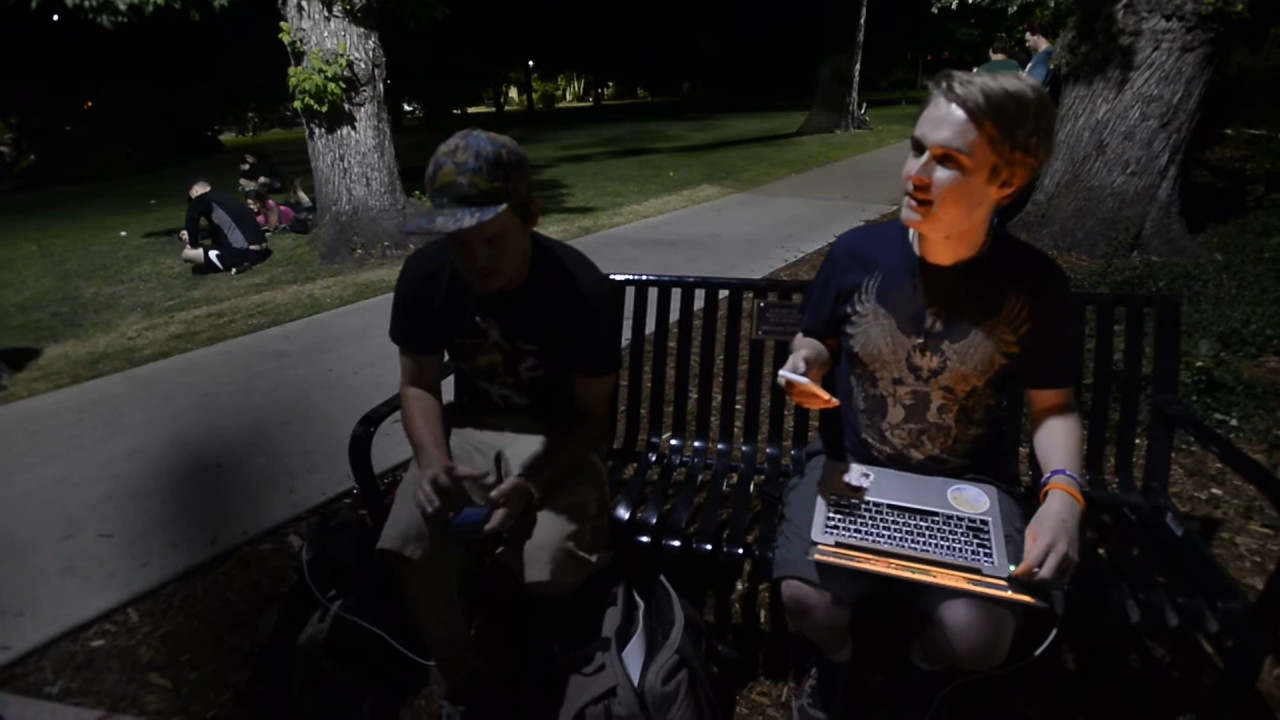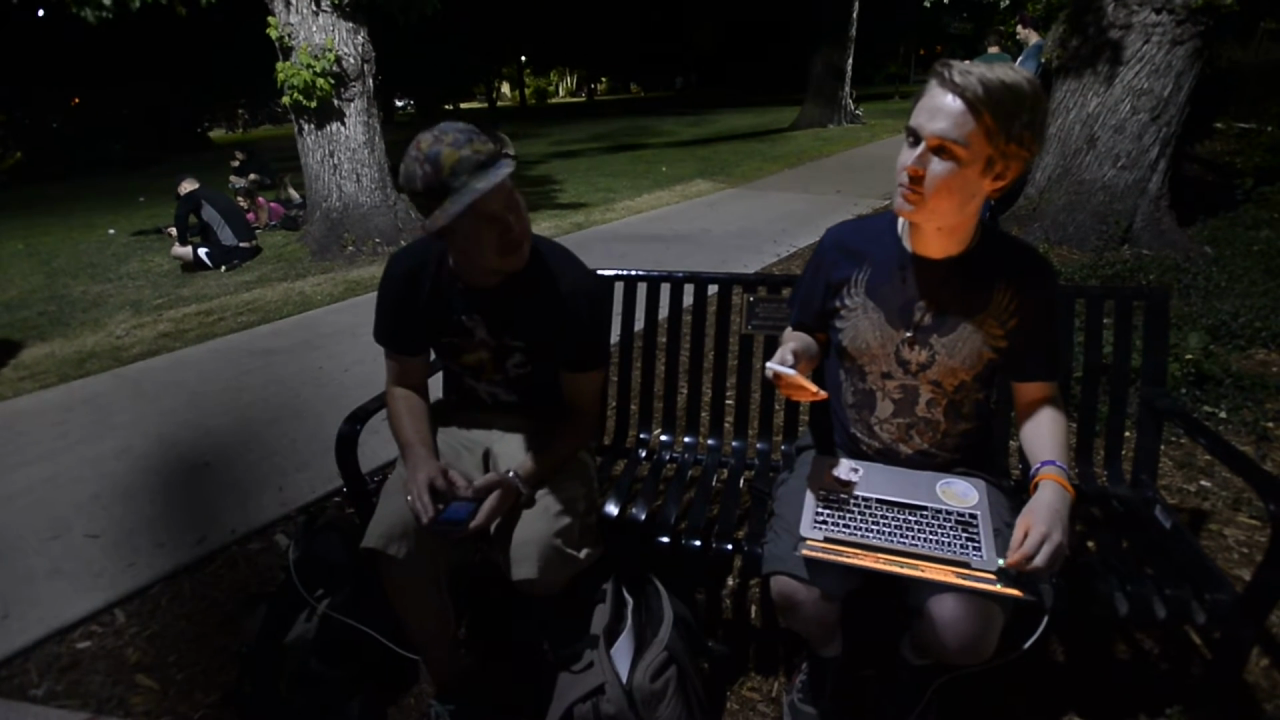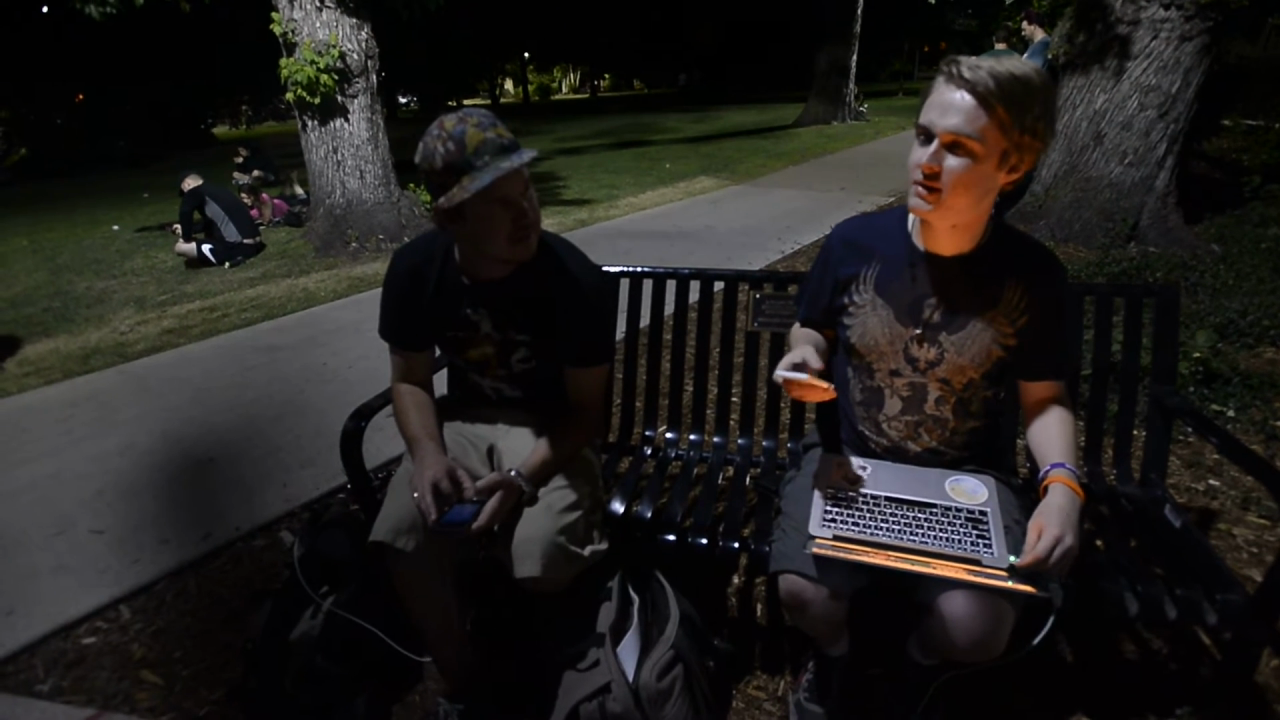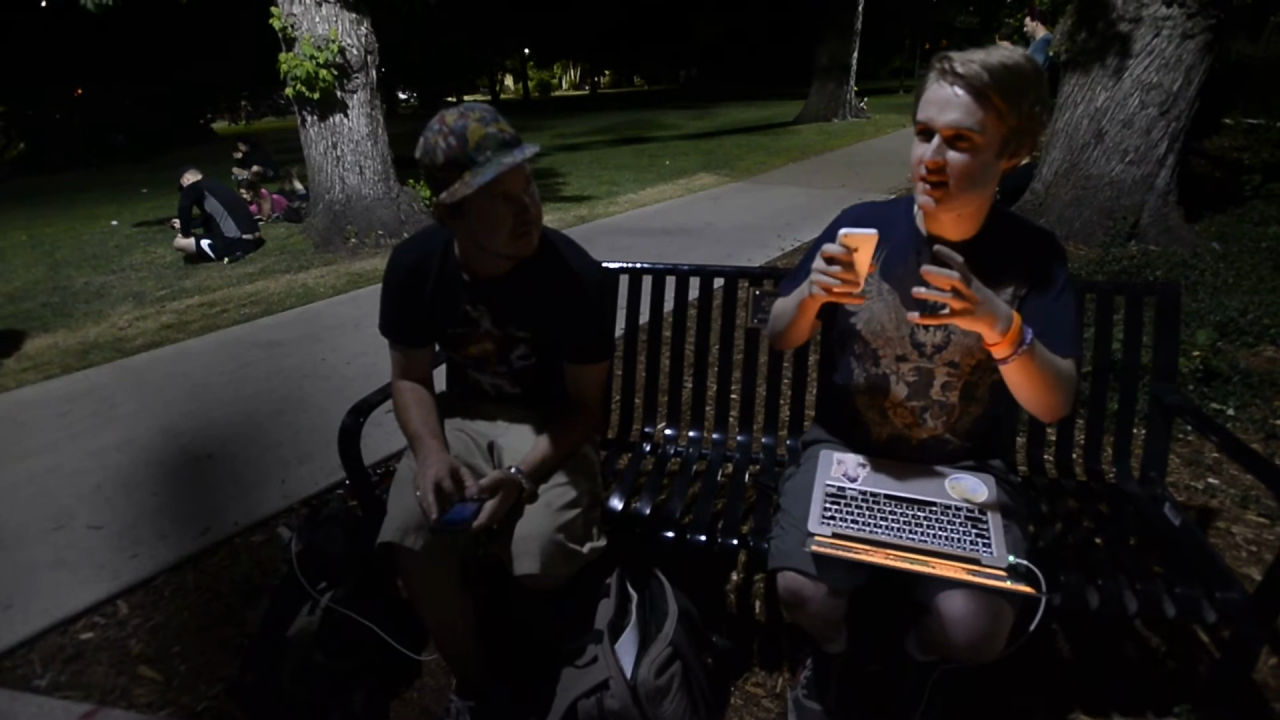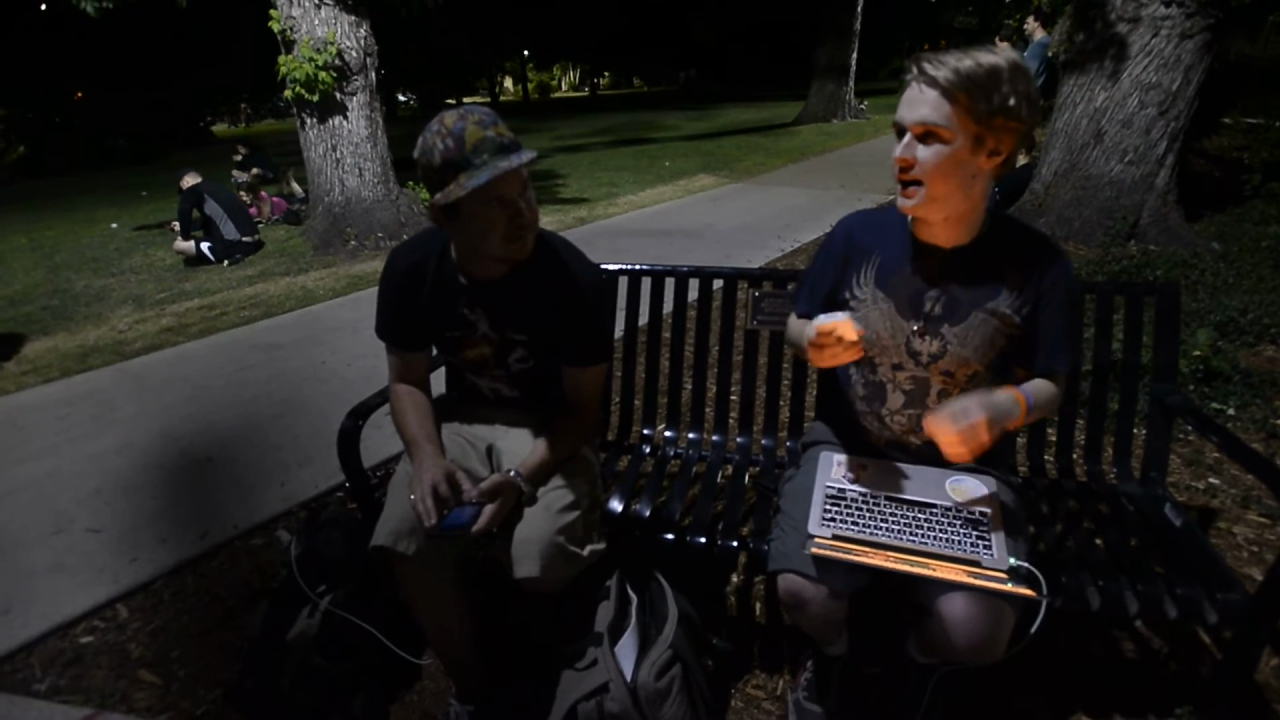
dt=1s
person 1, frame 1
left shoulder: (1034, 283)
right shoulder: (857, 253)
left elbow: (1053, 405)
right elbow: (817, 341)
left wrist: (1064, 493)
right wrist: (807, 364)
left hip: (969, 486)
right hip: (852, 468)
left knee: (977, 636)
right knee: (807, 599)
right ankle: (836, 660)
person 1, frame 2
left shoulder: (1023, 276)
right shoulder: (846, 246)
left elbow: (1036, 398)
right elbow: (808, 336)
left wrist: (1053, 482)
right wrist: (796, 357)
left hip: (958, 479)
right hip: (842, 463)
left knee: (966, 631)
right knee: (797, 595)
right ankle: (827, 656)
person 1, frame 3
left shoulder: (1033, 273)
right shoulder: (854, 242)
left elbow: (1043, 399)
right elbow: (810, 333)
left wrist: (1061, 484)
right wrist: (804, 358)
left hip: (965, 476)
right hip: (848, 459)
left knee: (975, 629)
right knee: (804, 594)
right ankle: (833, 656)
person 1, frame 4
left shoulder: (1034, 255)
right shoulder: (862, 226)
left elbow: (1055, 404)
right elbow: (779, 338)
left wrist: (999, 325)
right wrist: (811, 294)
left hip: (962, 468)
right hip: (846, 449)
left knee: (976, 629)
right knee: (803, 592)
left ankle: (912, 661)
right ankle: (832, 650)
person 1, frame 5
left shoulder: (1034, 264)
right shoulder: (858, 235)
left elbow: (1045, 383)
right elbow: (796, 330)
left wrist: (1001, 407)
right wrist: (812, 344)
left hip: (957, 469)
right hip: (848, 449)
left knee: (976, 632)
right knee: (804, 594)
left ankle: (913, 664)
right ankle: (831, 653)
person 2, frame 1
left shoulder: (581, 288)
right shoulder: (424, 274)
left elbow: (594, 415)
right elbow: (419, 385)
left wrist: (533, 485)
right wrist: (432, 460)
left hip: (558, 436)
right hip: (472, 427)
left knee: (552, 567)
right knee: (409, 545)
person 2, frame 2
left shoulder: (570, 286)
right shoulder: (409, 275)
left elbow: (583, 412)
right elbow: (405, 384)
left wrist: (521, 481)
right wrist: (420, 460)
left hip: (547, 432)
right hip: (460, 425)
left knee: (539, 565)
right knee: (395, 543)
person 2, frame 3
left shoulder: (575, 280)
right shoulder: (414, 269)
left elbow: (586, 408)
right elbow: (410, 380)
left wrist: (524, 479)
right wrist: (428, 456)
left hip: (552, 429)
right hip: (466, 420)
left knee: (542, 561)
right knee: (403, 539)
person 2, frame 4
left shoulder: (577, 278)
right shoulder: (414, 265)
left elbow: (585, 405)
right elbow: (410, 377)
left wrist: (524, 476)
right wrist: (431, 454)
left hip: (551, 426)
right hip: (465, 417)
left knee: (541, 561)
right knee: (412, 541)
person 2, frame 5
left shoulder: (575, 281)
right shoulder: (411, 268)
left elbow: (583, 408)
right elbow: (408, 381)
left wrist: (523, 480)
right wrist: (428, 459)
left hip: (551, 429)
right hip: (464, 420)
left knee: (541, 564)
right knee: (407, 544)
